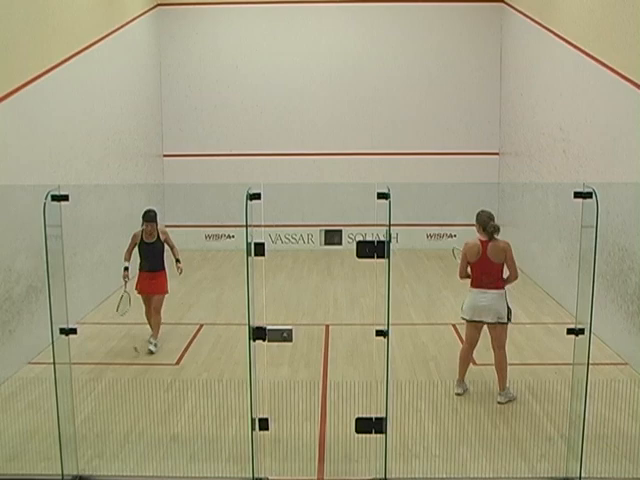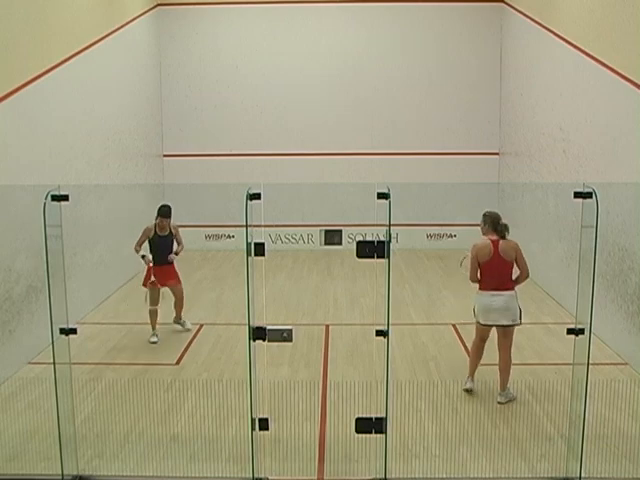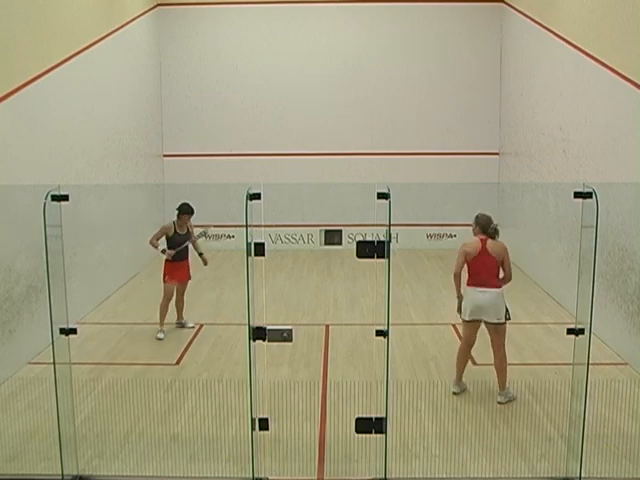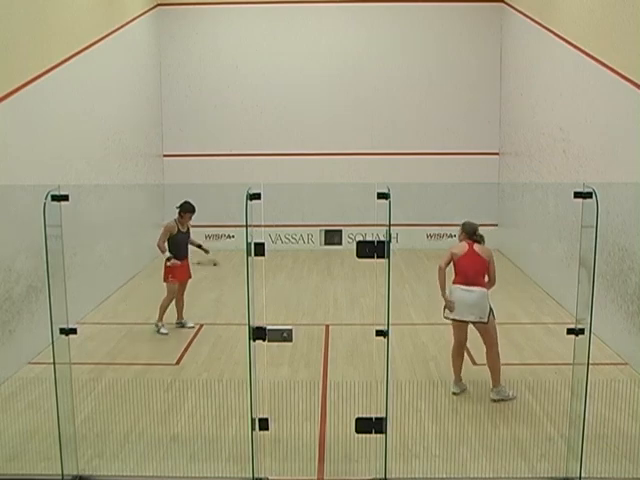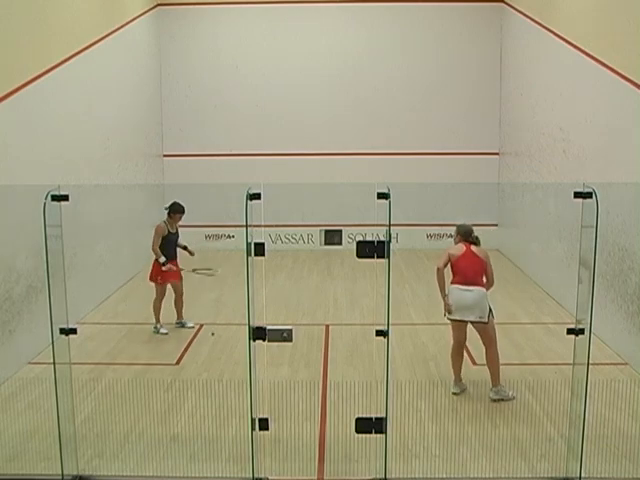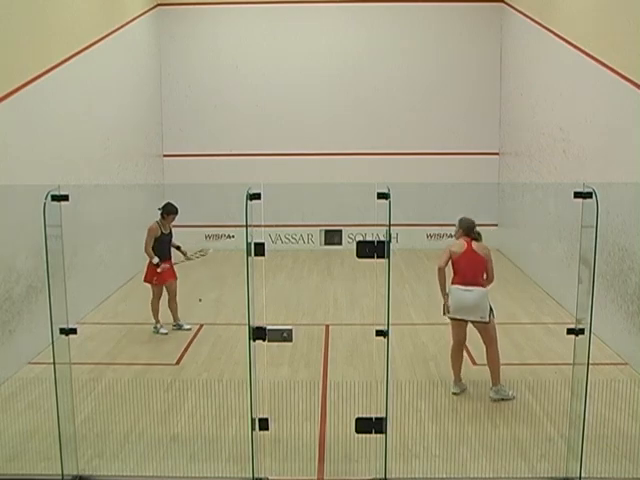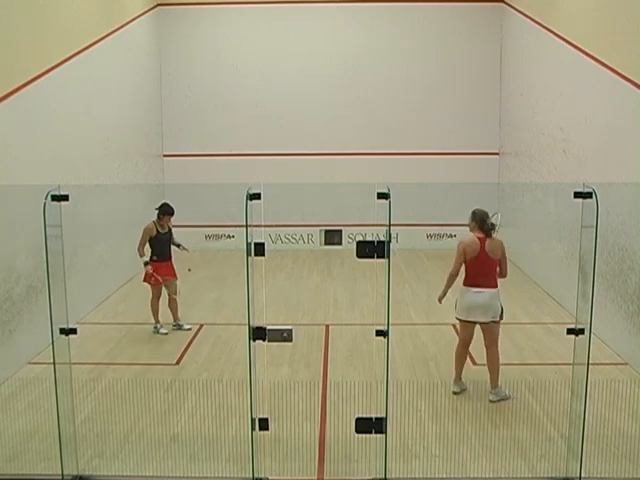
dt=0.4s
person 1, frame 1
left shoulder: (469, 246)
right shoulder: (503, 246)
left elbow: (462, 274)
right elbow: (514, 275)
left hip: (475, 297)
right hip: (496, 299)
left knee: (469, 343)
right knee: (499, 348)
left ankle: (460, 384)
right ankle: (503, 392)
person 1, frame 2
left shoulder: (478, 247)
right shoulder: (513, 246)
left elbow: (473, 278)
right elbow: (525, 274)
left hip: (485, 299)
right hip: (507, 300)
left knee: (479, 341)
right knee: (505, 349)
left ankle: (470, 379)
right ankle: (503, 392)
person 1, frame 3
left shoulder: (467, 246)
right shoulder: (501, 247)
left elbow: (457, 272)
right elbow: (508, 277)
left wrist: (459, 295)
left hip: (472, 296)
right hip: (494, 298)
left knee: (466, 343)
right knee: (499, 348)
left ankle: (457, 383)
right ankle: (503, 392)
person 1, frame 4
left shoulder: (455, 248)
right shoulder: (486, 251)
left elbow: (441, 267)
right elbow: (492, 281)
left wrist: (444, 294)
left hip: (458, 294)
right hip: (478, 297)
left knee: (459, 342)
right knee: (491, 344)
left ankle: (457, 383)
right ankle: (497, 389)
person 1, frame 5
left shoulder: (452, 250)
right shoulder: (482, 252)
left elbow: (440, 268)
right elbow: (490, 281)
left wrist: (444, 296)
left hip: (456, 294)
right hip: (477, 296)
left knee: (458, 343)
right knee: (491, 344)
left ankle: (457, 383)
right ankle: (496, 389)
person 1, frame 6
left shoulder: (452, 246)
right shoulder: (484, 248)
left elbow: (441, 268)
right elbow: (490, 278)
left wrist: (444, 295)
left hip: (457, 294)
right hip: (479, 296)
left knee: (458, 342)
right knee: (491, 344)
left ankle: (457, 383)
right ankle: (496, 388)
person 1, frame 7
left shoulder: (465, 243)
right shoulder: (498, 244)
left elbow: (455, 271)
right elbow: (503, 274)
left wrist: (444, 292)
left hip: (469, 295)
right hip: (490, 297)
left knee: (464, 342)
right knee: (492, 346)
left ankle: (457, 383)
right ankle: (495, 390)
person 2, frame 1
left shoulder: (163, 233)
right shoulder: (137, 235)
left elbow: (173, 247)
right elbow: (128, 252)
left wrist: (178, 261)
right wrist: (126, 268)
left hip: (160, 275)
right hip: (144, 275)
left knee: (157, 309)
right knee: (148, 307)
left ankle: (154, 341)
right ankle: (153, 332)
person 2, frame 2
left shoulder: (173, 228)
right shoulder: (149, 230)
left elbow: (181, 244)
right elbow: (137, 247)
left wrist: (175, 253)
right wrist: (143, 256)
left hip: (169, 268)
right hip: (154, 269)
left knee: (179, 296)
right knee: (154, 302)
left ankle: (179, 319)
right ankle: (154, 332)
person 2, frame 3
left shoulder: (189, 226)
right shoulder: (168, 227)
left elbow: (193, 241)
right elbow: (152, 240)
left wrist: (201, 254)
right wrist: (164, 251)
left hip: (184, 264)
right hip: (172, 265)
left knee: (181, 294)
right knee: (167, 296)
left ankle: (180, 320)
right ankle: (161, 328)
person 2, frame 4
left shoulder: (187, 224)
right shoulder: (171, 226)
right elbow: (160, 243)
left wrist: (200, 246)
right wrist: (169, 258)
left hip: (184, 263)
right hip: (173, 265)
left knee: (180, 293)
right knee: (171, 295)
left ankle: (180, 320)
right ankle: (159, 322)
person 2, frame 5
left shoulder: (175, 225)
right shoulder: (161, 227)
right elbow: (155, 248)
left wrist: (186, 248)
right wrist: (165, 263)
left hip: (174, 264)
right hip: (162, 266)
left knee: (179, 293)
right knee: (160, 296)
left ankle: (180, 320)
right ankle: (157, 325)
person 2, frame 6
left shoulder: (168, 226)
right shoulder: (154, 228)
right elbow: (147, 249)
left wrist: (179, 248)
right wrist: (158, 264)
left hip: (168, 264)
right hip: (158, 266)
left knee: (173, 295)
right knee: (157, 296)
left ankle: (177, 322)
right ankle: (157, 325)
person 2, frame 7
left shoulder: (168, 225)
right shoulder: (150, 228)
right elbow: (140, 247)
left wrist: (179, 245)
right wrist: (146, 264)
left hip: (168, 264)
right hip: (156, 266)
left knee: (173, 294)
right knee: (156, 296)
left ankle: (177, 322)
right ankle: (157, 325)
